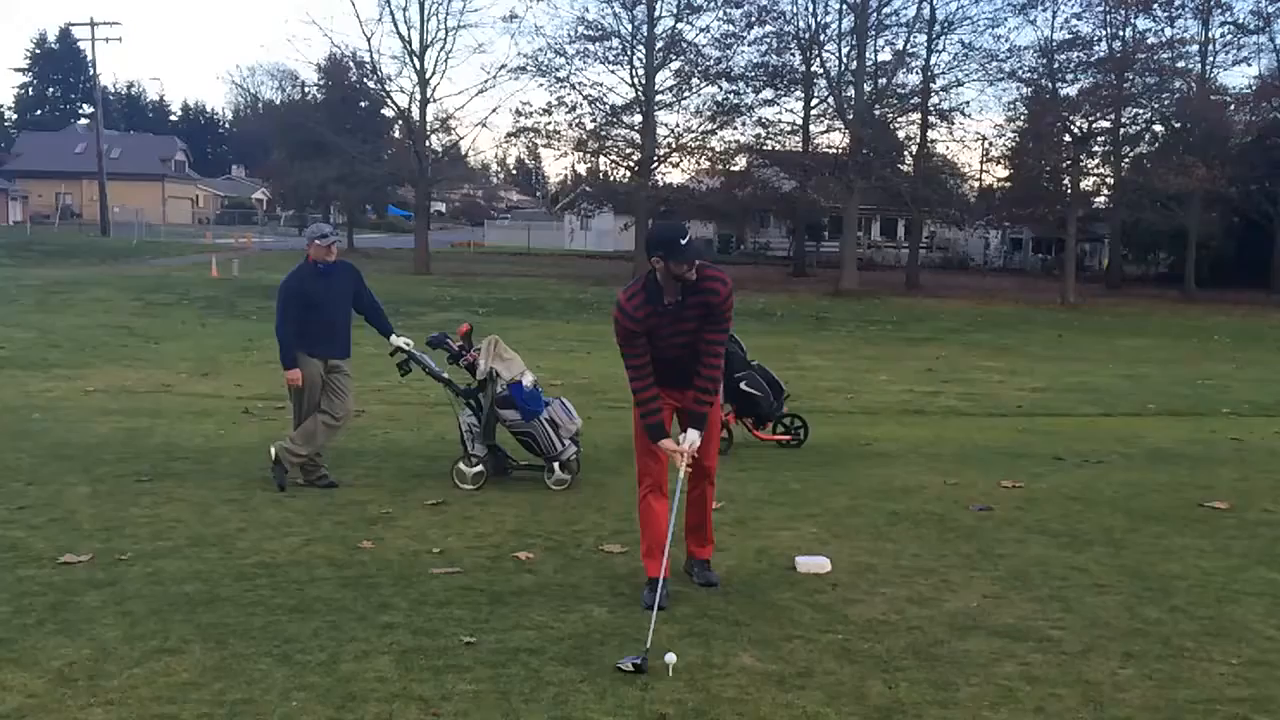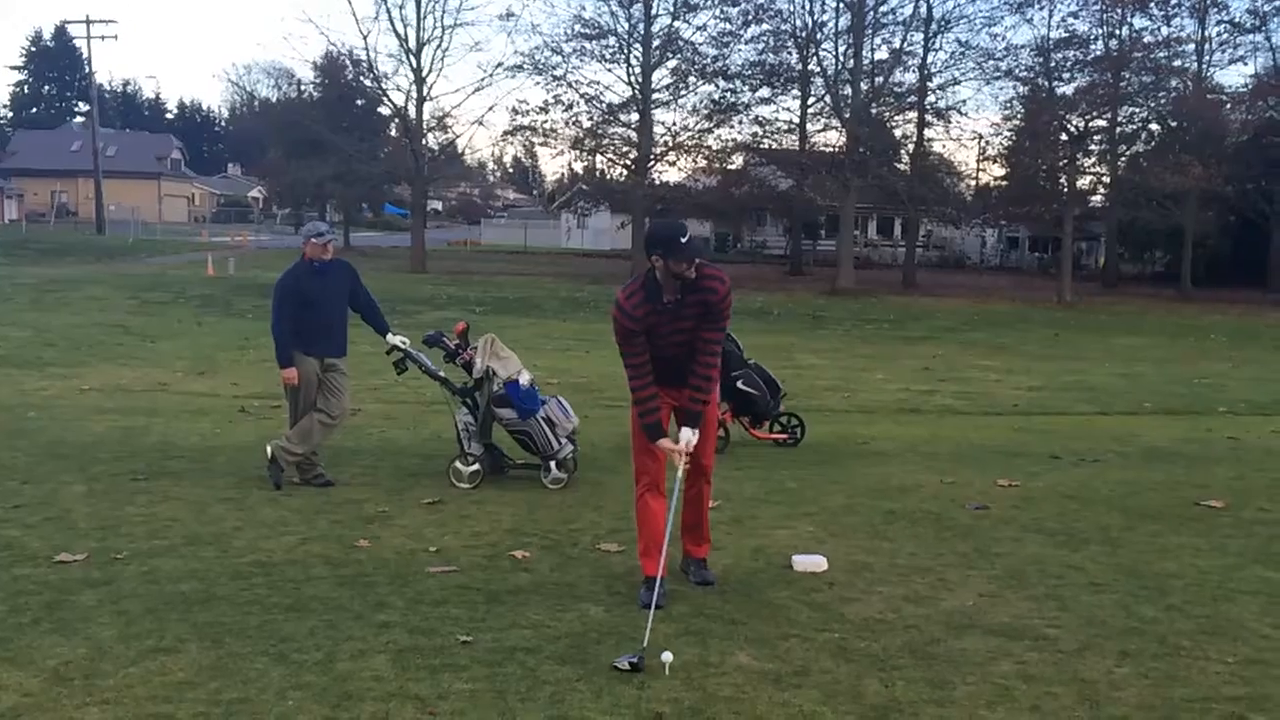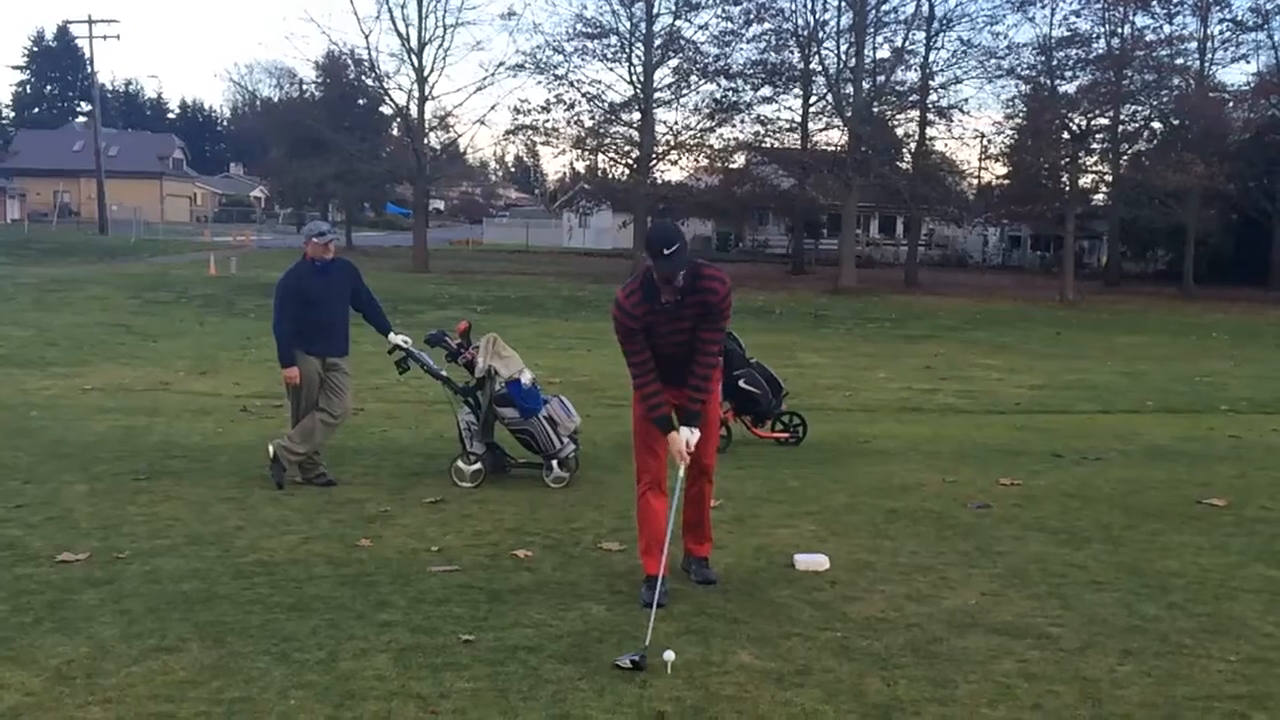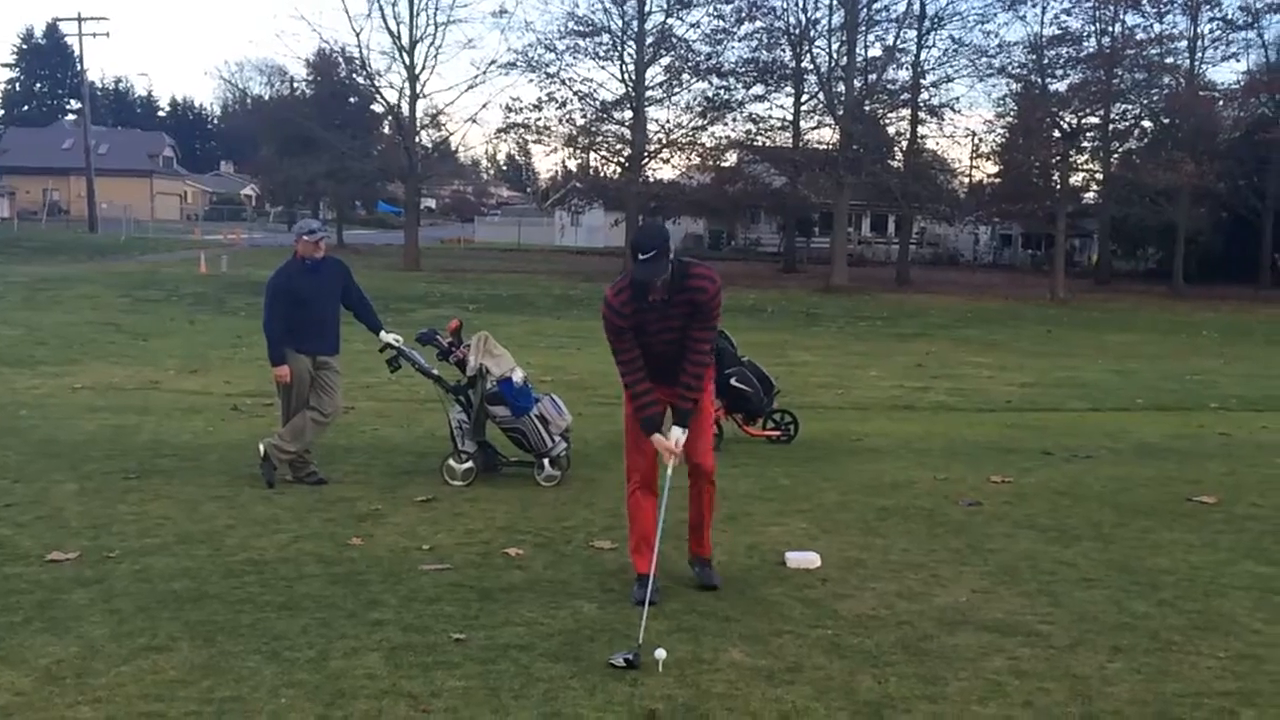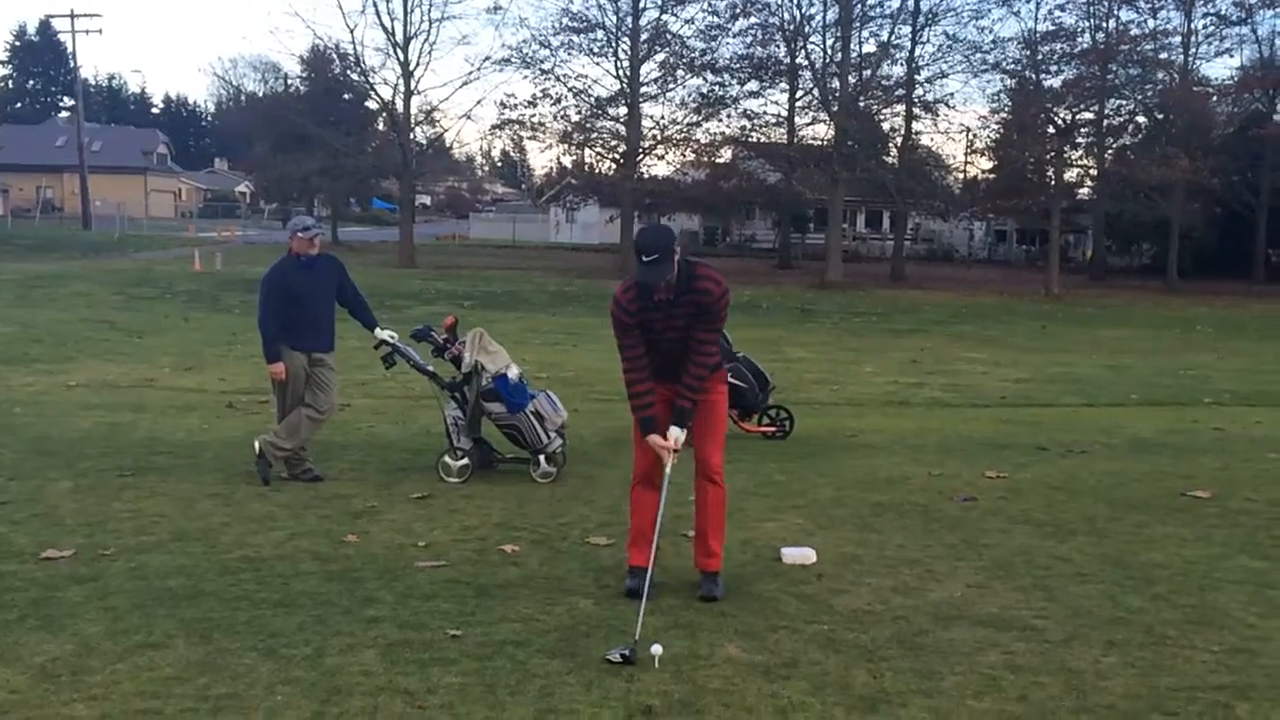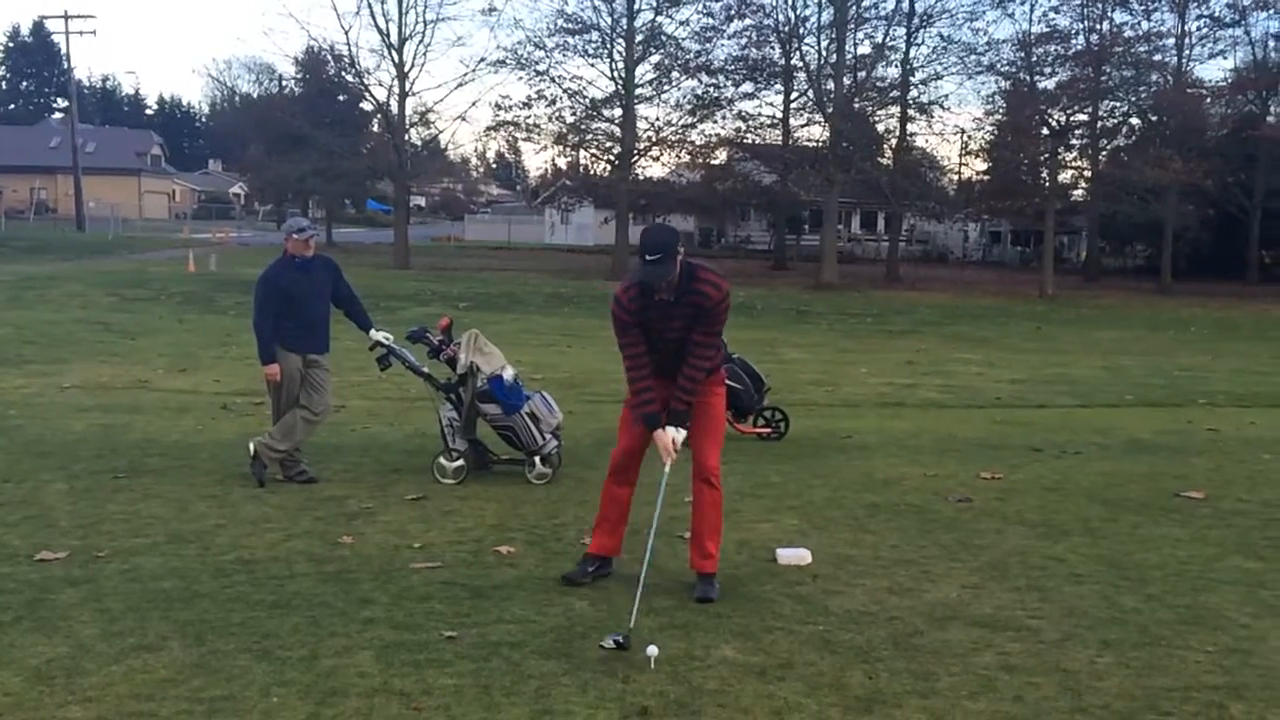
dt=0.3s
person 1, frame 1
left shoulder: (716, 287)
right shoulder: (630, 305)
left elbow: (712, 357)
right elbow: (639, 375)
left wrist: (697, 423)
right wrist: (658, 434)
left hip: (701, 385)
right hip: (655, 387)
left knee: (704, 469)
right knee: (652, 479)
left ankle: (699, 555)
right ankle: (656, 575)
person 1, frame 2
left shoulder: (715, 285)
right shoulder: (629, 304)
left elbow: (708, 356)
right elbow: (638, 374)
left wrist: (692, 421)
right wrist: (657, 434)
left hip: (699, 383)
right hip: (653, 385)
left knee: (701, 468)
right knee: (649, 477)
left ankle: (695, 554)
right ankle: (652, 573)
person 1, frame 3
left shoulder: (715, 285)
right shoulder: (628, 302)
left elbow: (707, 356)
right elbow: (643, 372)
left wrist: (692, 421)
right wrist: (668, 429)
left hip: (700, 381)
right hip: (653, 384)
left knee: (703, 467)
right knee: (651, 476)
left ankle: (696, 553)
right ankle: (653, 573)
person 1, frame 4
left shoulder: (704, 284)
right shoulder: (617, 300)
left elbow: (699, 354)
right elbow: (631, 371)
left wrist: (682, 420)
right wrist: (652, 430)
left hip: (694, 379)
right hip: (645, 382)
left knee: (702, 465)
right knee: (641, 474)
left ankle: (700, 554)
right ankle: (645, 571)
person 1, frame 5
left shoulder: (711, 287)
right shoulder: (626, 299)
left elbow: (703, 357)
right elbow: (635, 367)
left wrist: (681, 421)
right wrist: (649, 430)
left hip: (706, 380)
right hip: (655, 381)
left knee: (710, 467)
right knee: (644, 468)
left ankle: (710, 569)
right ankle: (639, 567)
person 1, frame 6
left shoulder: (713, 290)
right shoulder: (627, 298)
left elbow: (700, 358)
right elbow: (636, 365)
left wrist: (679, 421)
right wrist: (654, 426)
left hip: (703, 381)
right hip: (652, 379)
left knee: (707, 469)
right knee: (622, 461)
left ankle: (706, 571)
right ankle: (600, 555)
person 2, frame 1
left shoulder: (348, 273)
right shoulder: (296, 280)
left elbow: (369, 306)
right elbow: (284, 326)
left wrist: (391, 335)
right wrist: (290, 366)
left hip: (337, 359)
right hip: (306, 358)
left knee: (339, 411)
right knee: (308, 416)
left ankle: (285, 454)
right ankle: (312, 471)
person 2, frame 2
left shoulder: (344, 271)
right shoulder: (291, 279)
left elbow: (365, 304)
right elbow: (280, 325)
left wrist: (387, 333)
right wrist: (286, 364)
left hip: (333, 357)
right hip: (302, 357)
left knee: (335, 409)
right knee: (304, 415)
left ankle: (281, 452)
right ankle: (308, 470)
person 2, frame 3
left shoulder: (346, 271)
right shoulder: (293, 278)
left elbow: (367, 303)
right elbow: (282, 324)
left wrist: (389, 333)
right wrist: (287, 364)
left hip: (335, 357)
right hip: (304, 356)
left knee: (337, 408)
right knee: (306, 415)
left ankle: (283, 452)
right ankle: (310, 469)
person 2, frame 4
left shoulder: (337, 269)
right shoulder: (284, 277)
left elbow: (358, 302)
right elbow: (272, 323)
left wrist: (380, 331)
right wrist: (278, 362)
left hip: (326, 355)
right hip: (295, 354)
left knee: (327, 407)
right knee: (296, 413)
left ankle: (274, 450)
right ankle: (301, 467)
person 2, frame 5
left shoulder: (331, 266)
right shoulder: (278, 274)
left elbow: (353, 299)
right elbow: (267, 319)
left wrist: (375, 328)
right wrist: (273, 359)
left hip: (321, 352)
right hip: (290, 352)
left knee: (323, 404)
right knee: (292, 410)
left ankle: (269, 447)
right ankle: (297, 464)
person 2, frame 6
left shoulder: (327, 267)
right shoulder: (273, 275)
left elbow: (348, 300)
right elbow: (262, 321)
left wrist: (370, 330)
right wrist: (268, 360)
left hip: (316, 353)
right hip: (285, 353)
left knee: (317, 406)
right knee: (287, 412)
left ankle: (264, 449)
right ankle: (292, 466)
